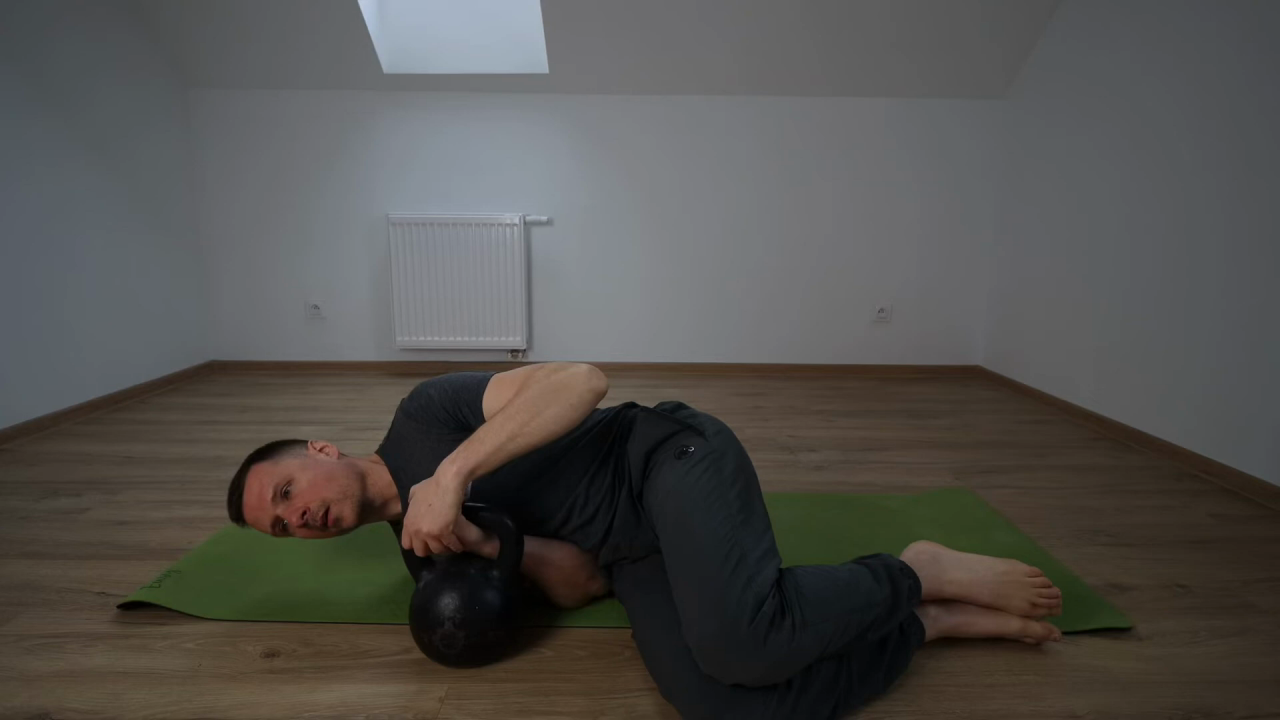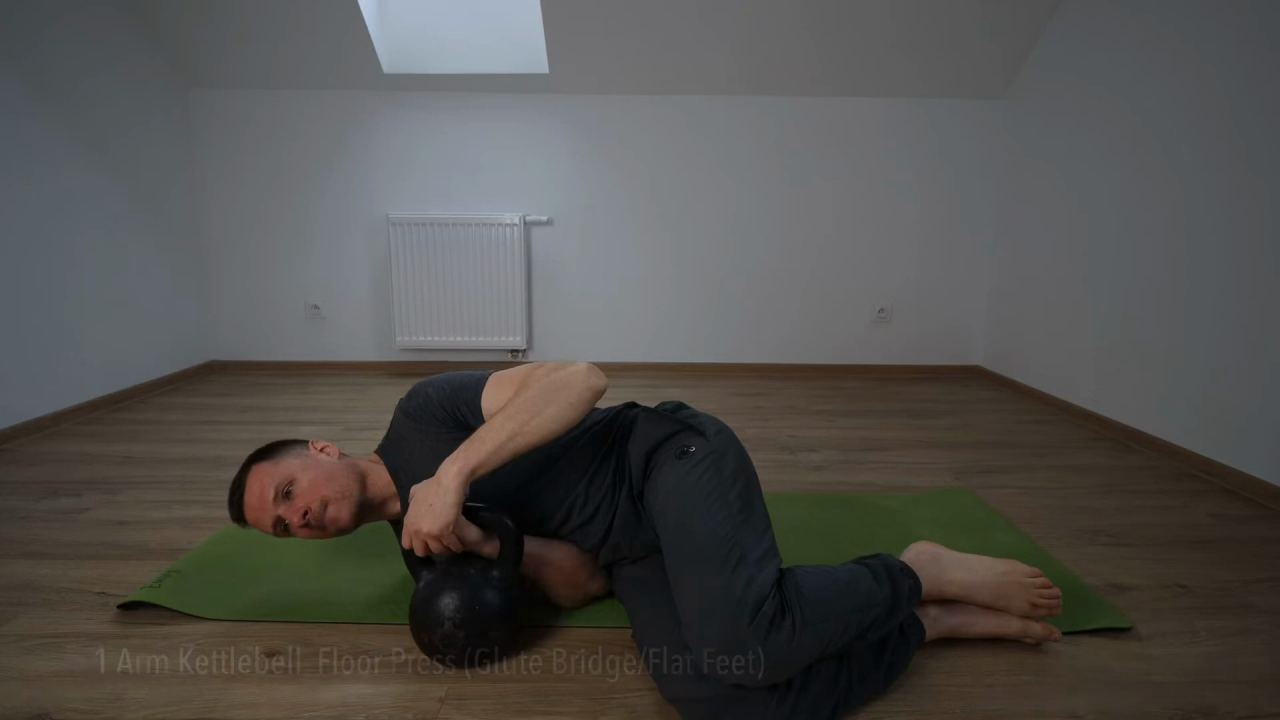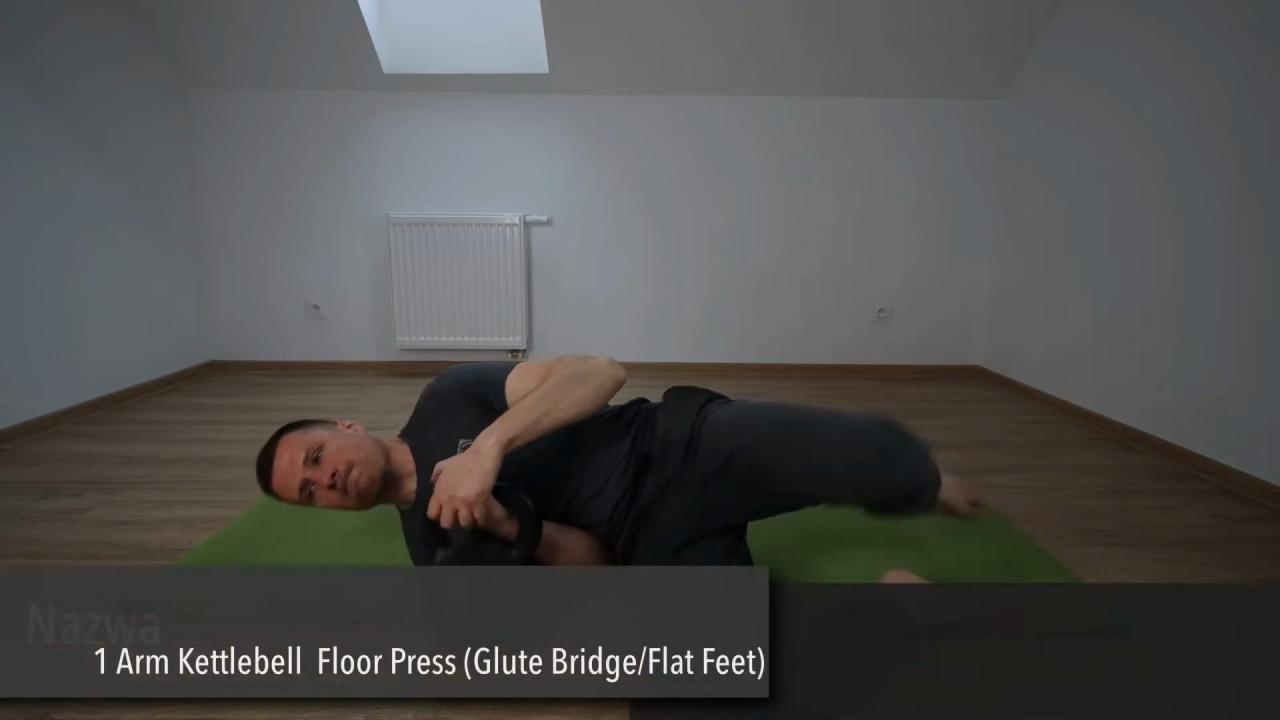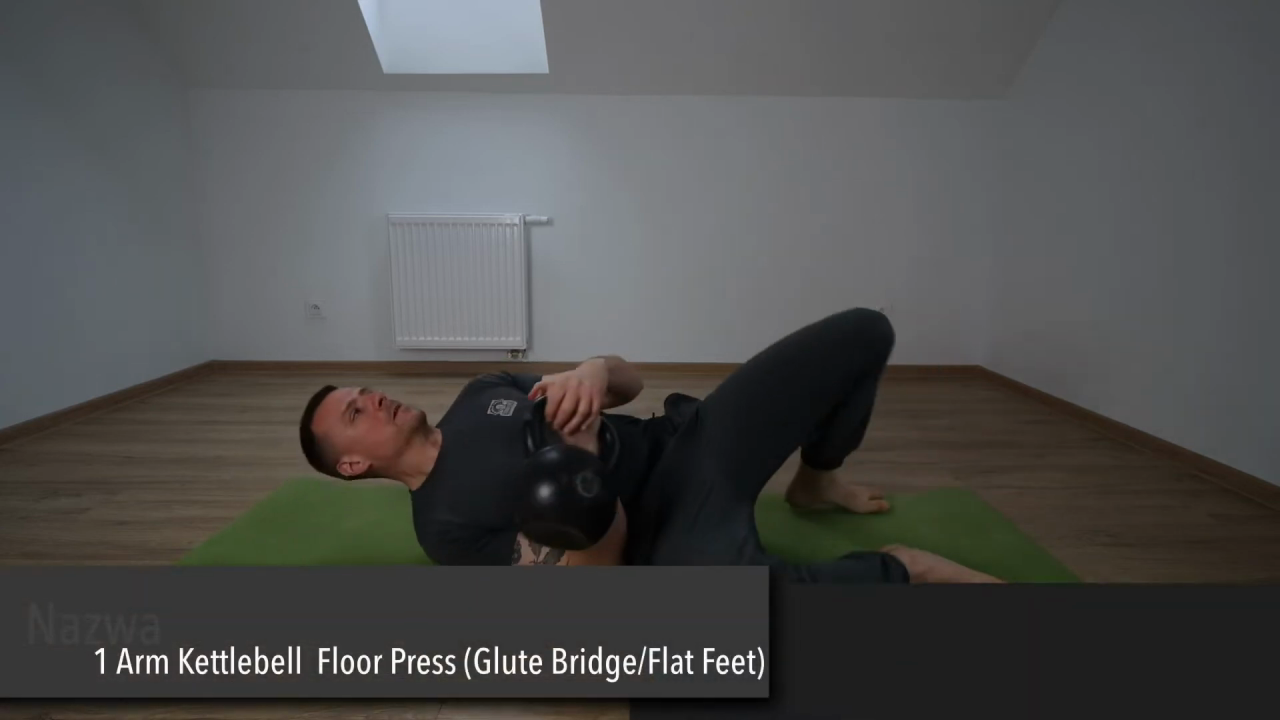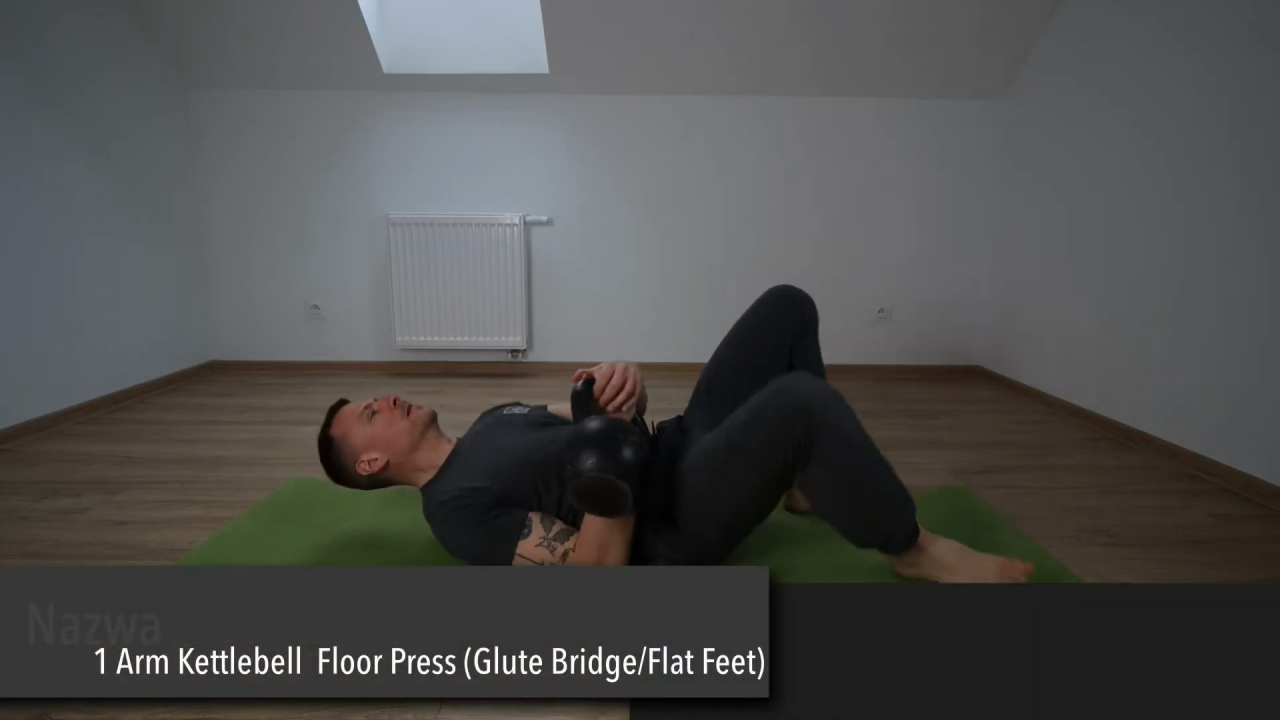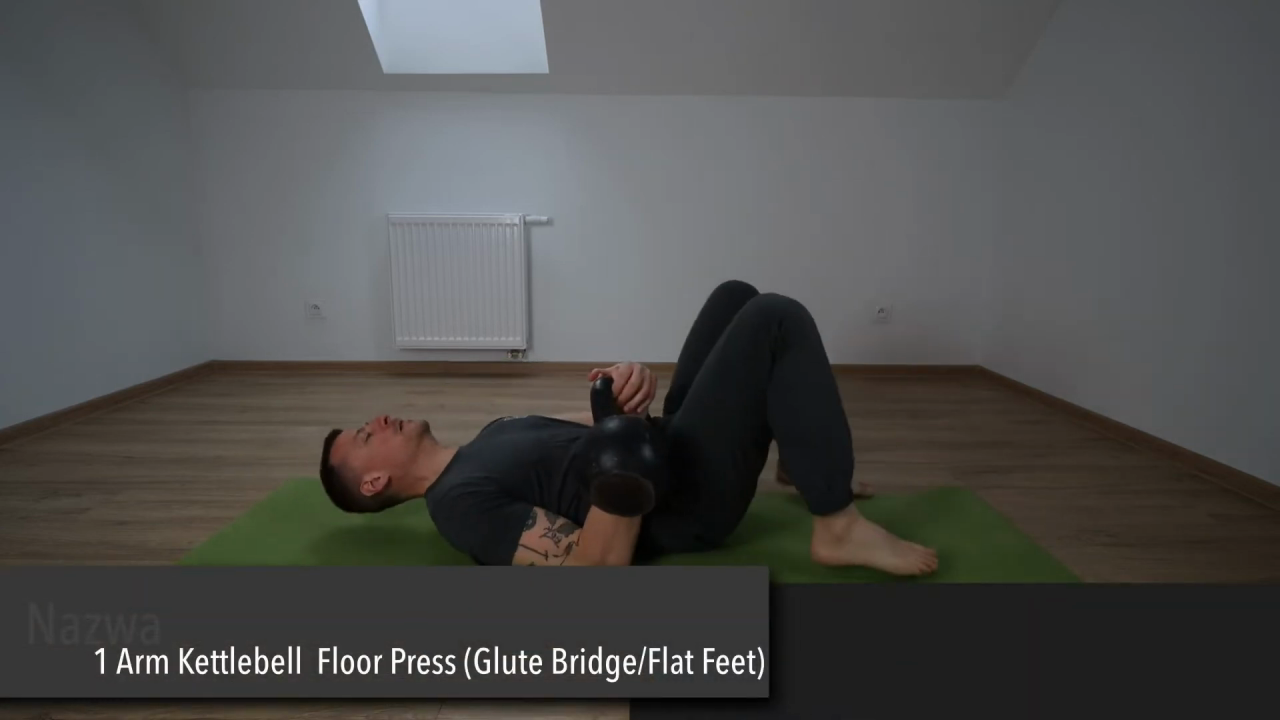
dt=0.5s
person 1, frame 1
left shoulder: (423, 414)
right shoulder: (420, 548)
left elbow: (582, 381)
right elbow: (576, 581)
left wrist: (455, 473)
right wrist: (480, 546)
left hip: (671, 460)
right hip: (635, 549)
left knee: (741, 636)
left ankle: (916, 572)
right ankle: (928, 619)
person 1, frame 2
left shoulder: (421, 414)
right shoulder: (423, 550)
left elbow: (580, 380)
right elbow: (578, 583)
left wrist: (455, 474)
right wrist: (483, 549)
left hip: (670, 460)
right hip: (635, 552)
left knee: (742, 635)
left ankle: (917, 575)
right ankle: (929, 622)
person 1, frame 3
left shoulder: (447, 401)
right shoulder: (432, 545)
left elbow: (601, 373)
right elbow: (586, 565)
left wrist: (492, 444)
right wrist: (501, 528)
left hip: (691, 446)
right hip: (663, 542)
left knee: (886, 457)
left ankle: (919, 490)
person 1, frame 4
left shoulder: (483, 396)
right shoulder: (445, 523)
left elbow: (629, 377)
right elbow: (599, 565)
left wrist: (590, 373)
right wrist: (582, 461)
left hip: (694, 438)
right hip: (677, 526)
left knee: (864, 331)
left ankle: (815, 482)
right ankle: (899, 570)
person 1, frame 5
left shoulder: (490, 423)
right shoulder: (456, 507)
left elbow: (586, 418)
right elbow: (595, 572)
left wrist: (620, 379)
left hip: (680, 446)
right hip: (684, 511)
left knee: (787, 305)
right knee: (804, 396)
left ankle: (811, 485)
right ankle: (914, 550)
person 1, frame 6
left shoulder: (487, 441)
right shoulder: (460, 502)
left elbow: (591, 427)
right elbow: (600, 568)
left wrist: (627, 382)
left hip: (670, 449)
right hip: (688, 493)
left knee: (736, 298)
right knee: (777, 319)
left ankle: (801, 463)
right ankle: (839, 528)
